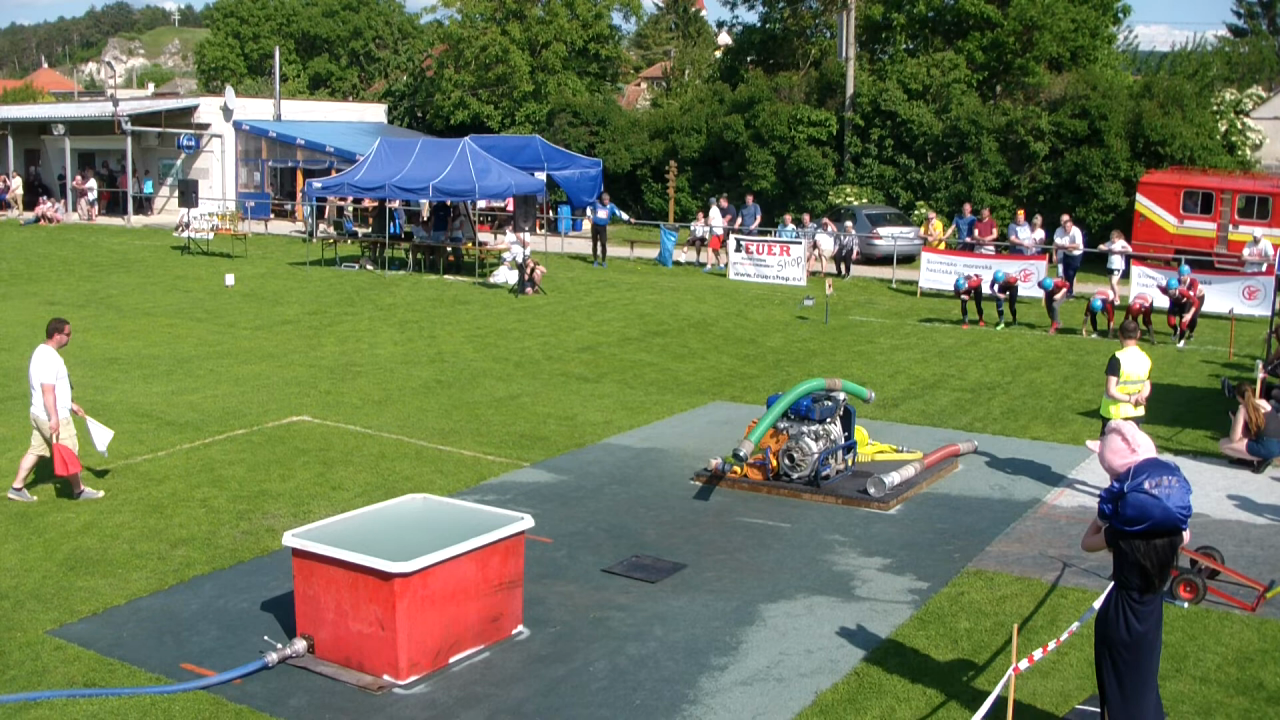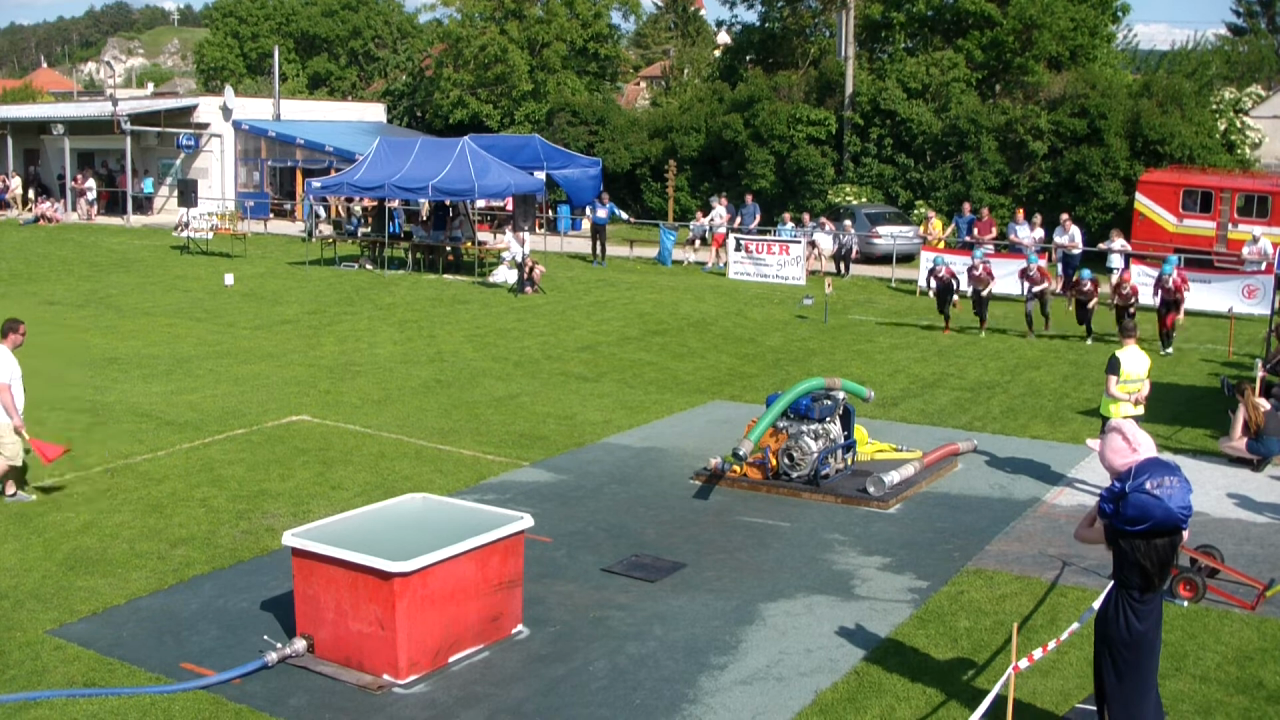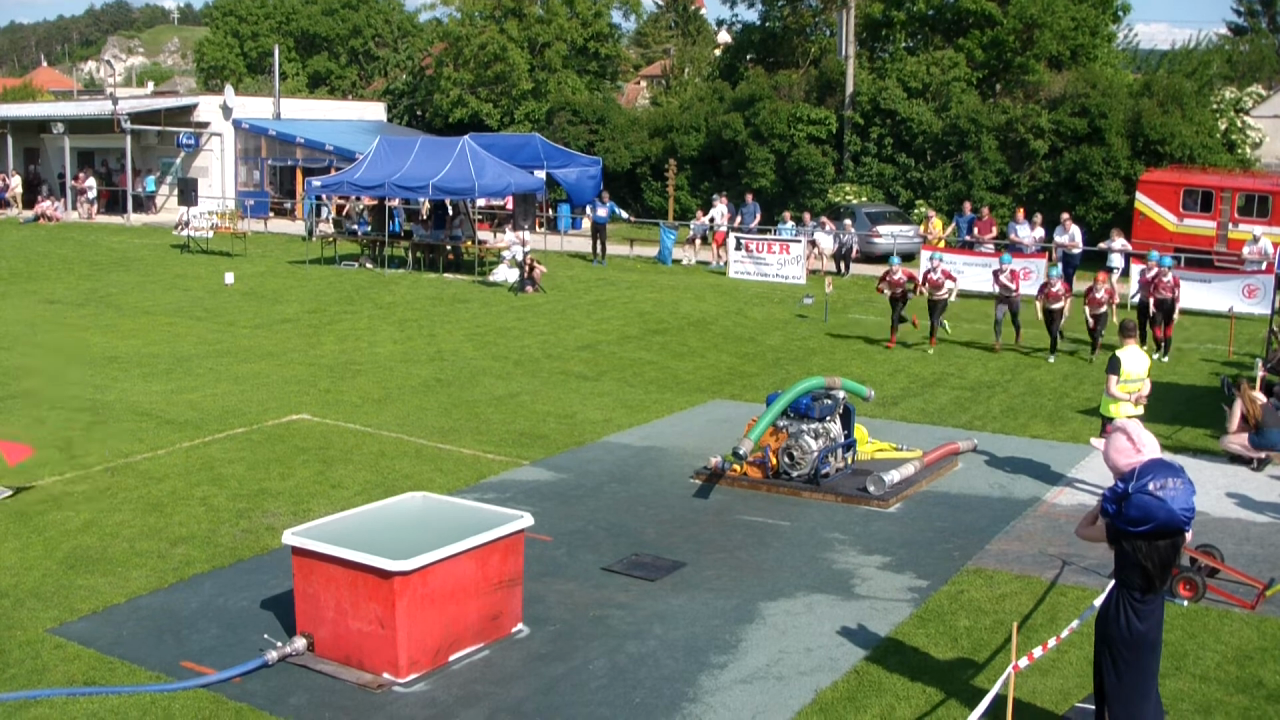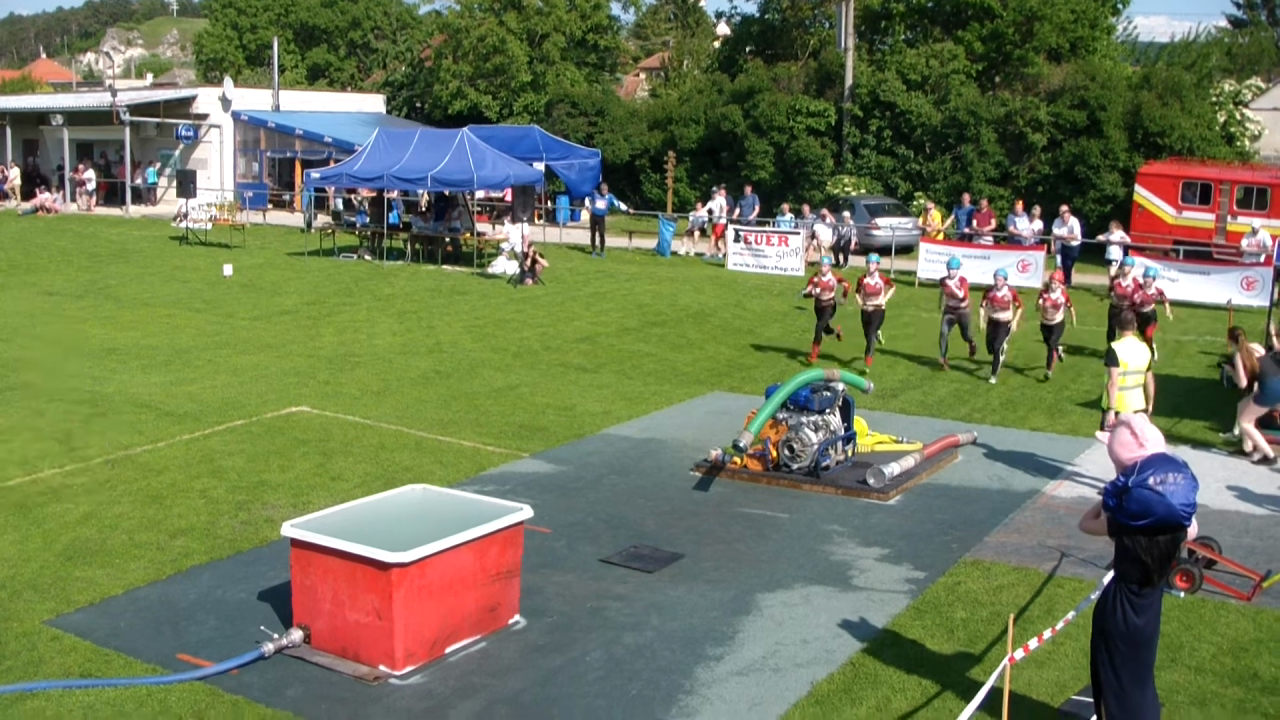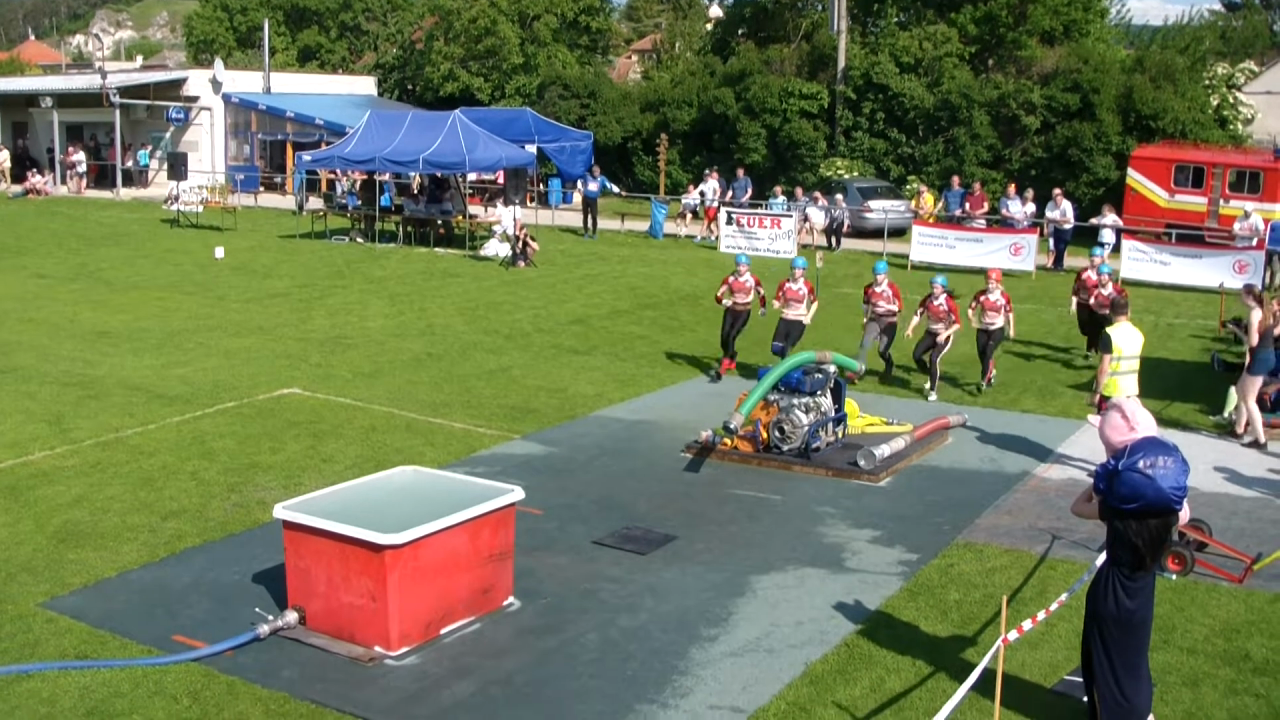
dt=0.5s
person 1, frame 1
left shoulder: (1122, 533)
right shoulder: (1173, 529)
left elbow: (1086, 543)
left wrist: (1106, 511)
left hip: (1121, 616)
right hip: (1150, 612)
left knee: (1122, 693)
right knee: (1143, 683)
person 1, frame 2
left shoulder: (1122, 532)
right shoulder: (1173, 528)
left elbow: (1081, 532)
left wrist: (1105, 502)
left hip: (1121, 615)
right hip: (1150, 610)
left knee: (1121, 694)
right knee: (1142, 683)
person 1, frame 3
left shoulder: (1124, 530)
right shoulder: (1176, 529)
left elbow: (1082, 529)
left wrist: (1108, 501)
left hip: (1122, 614)
right hip: (1152, 610)
left knee: (1120, 689)
right knee: (1143, 679)
person 1, frame 4
left shoulder: (1125, 522)
right shoulder: (1179, 520)
left elbow: (1086, 522)
right elbow: (1190, 531)
left wrist: (1113, 495)
left hip: (1120, 605)
right hip: (1150, 600)
left knee: (1116, 675)
right knee: (1140, 668)
person 1, frame 5
left shoulder: (1117, 507)
right shoulder: (1170, 504)
left elbow: (1078, 507)
right elbow: (1183, 516)
left wrist: (1103, 478)
left hip: (1112, 589)
right hip: (1143, 584)
left knee: (1107, 657)
right knee: (1134, 649)
